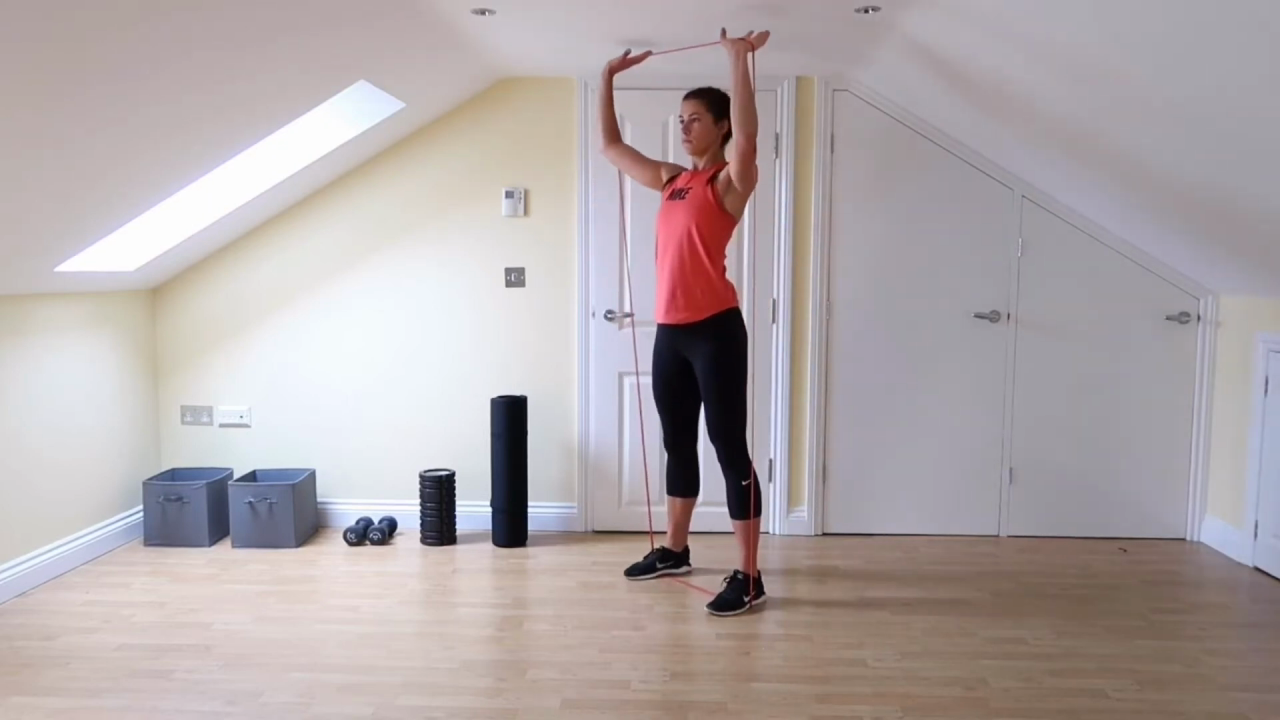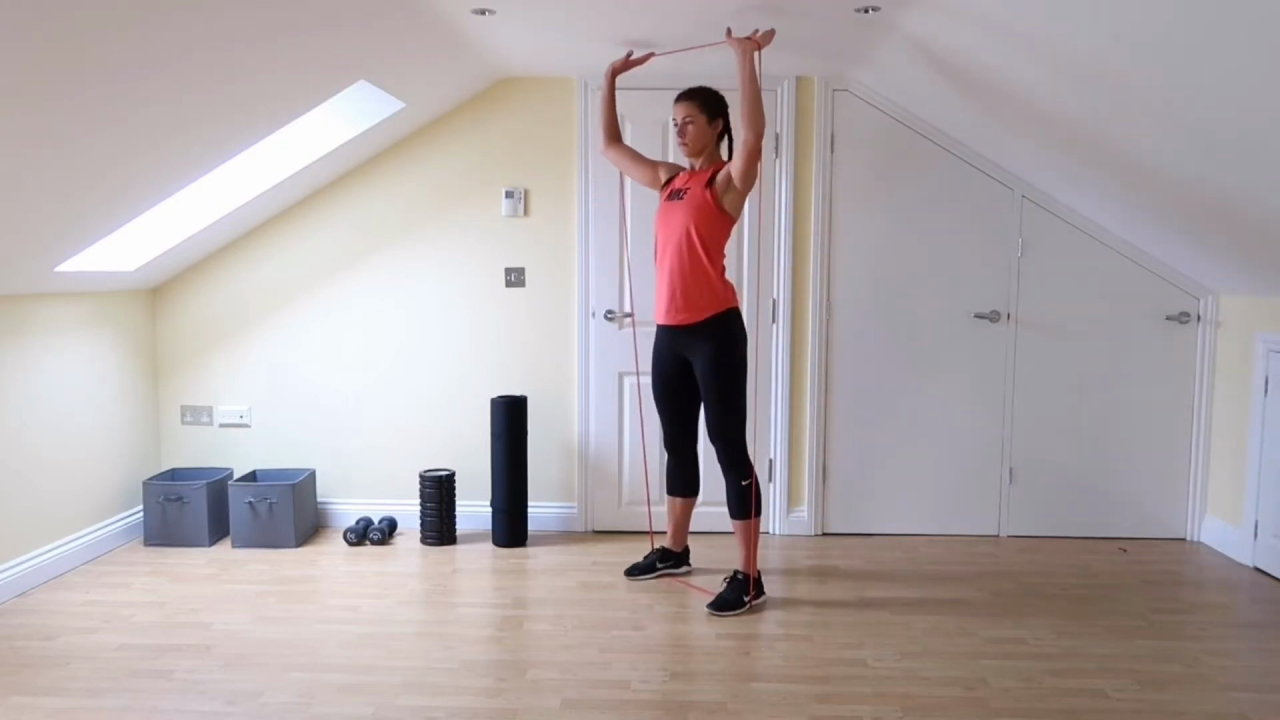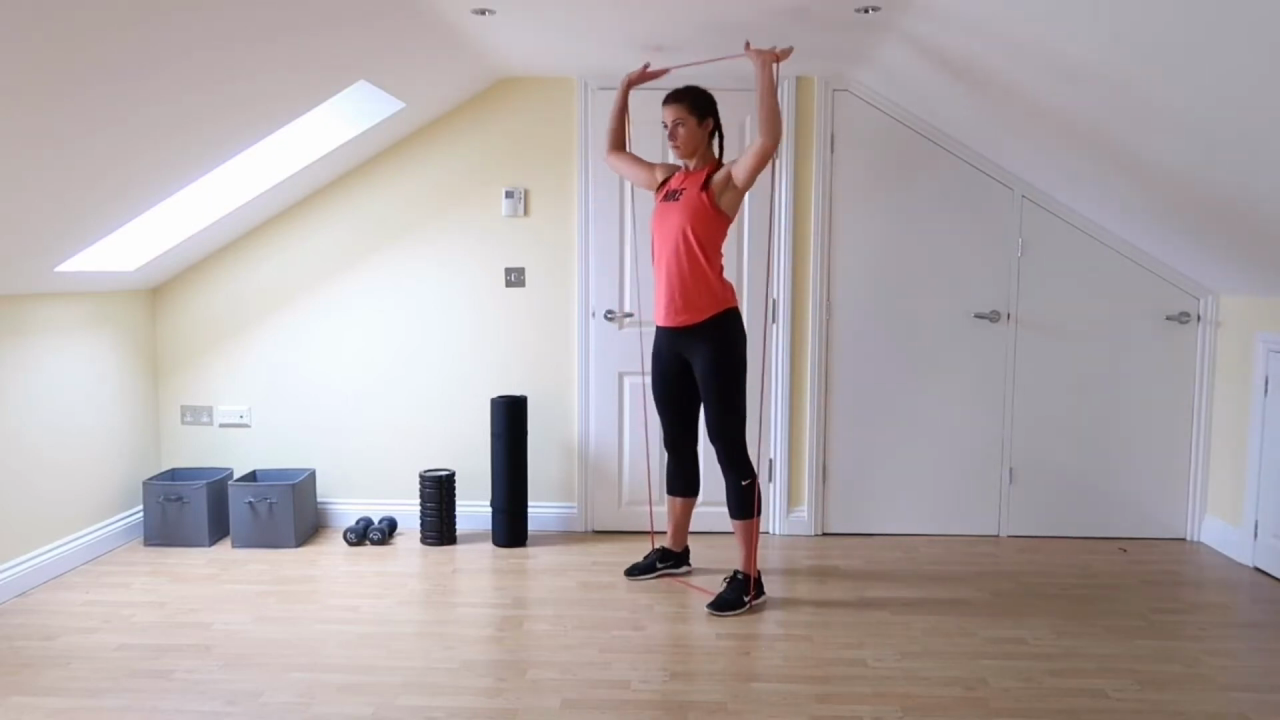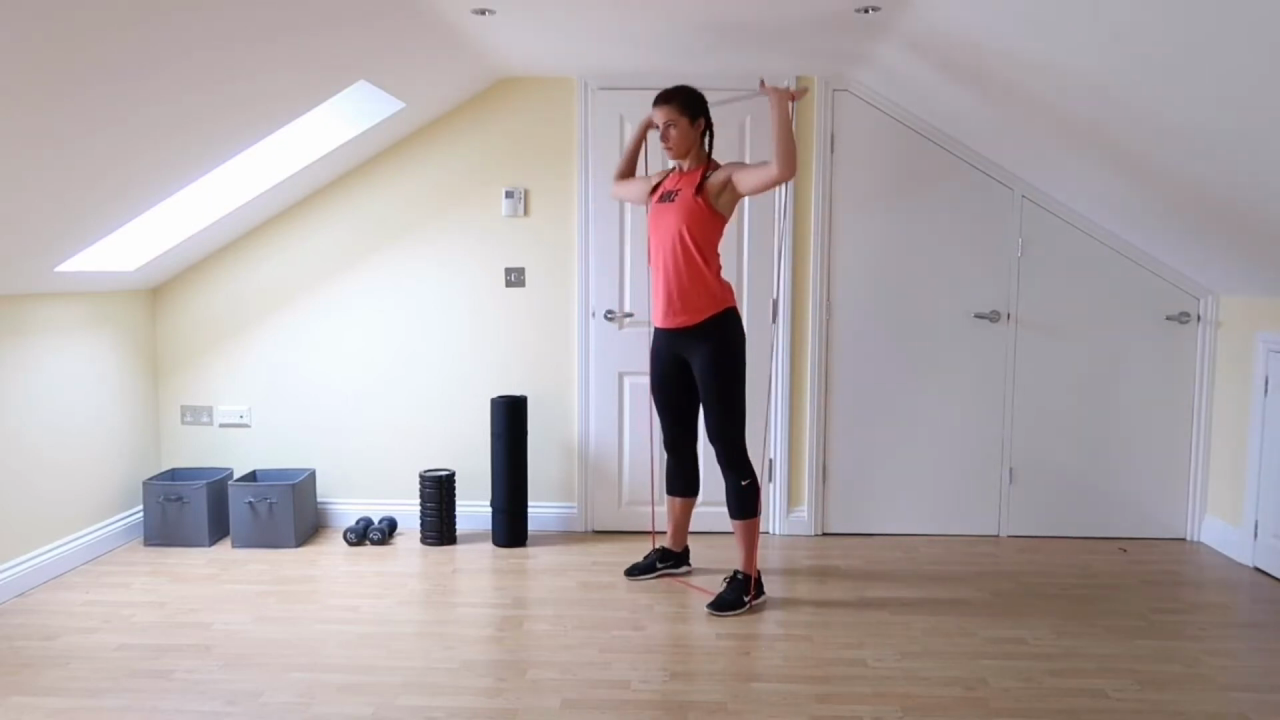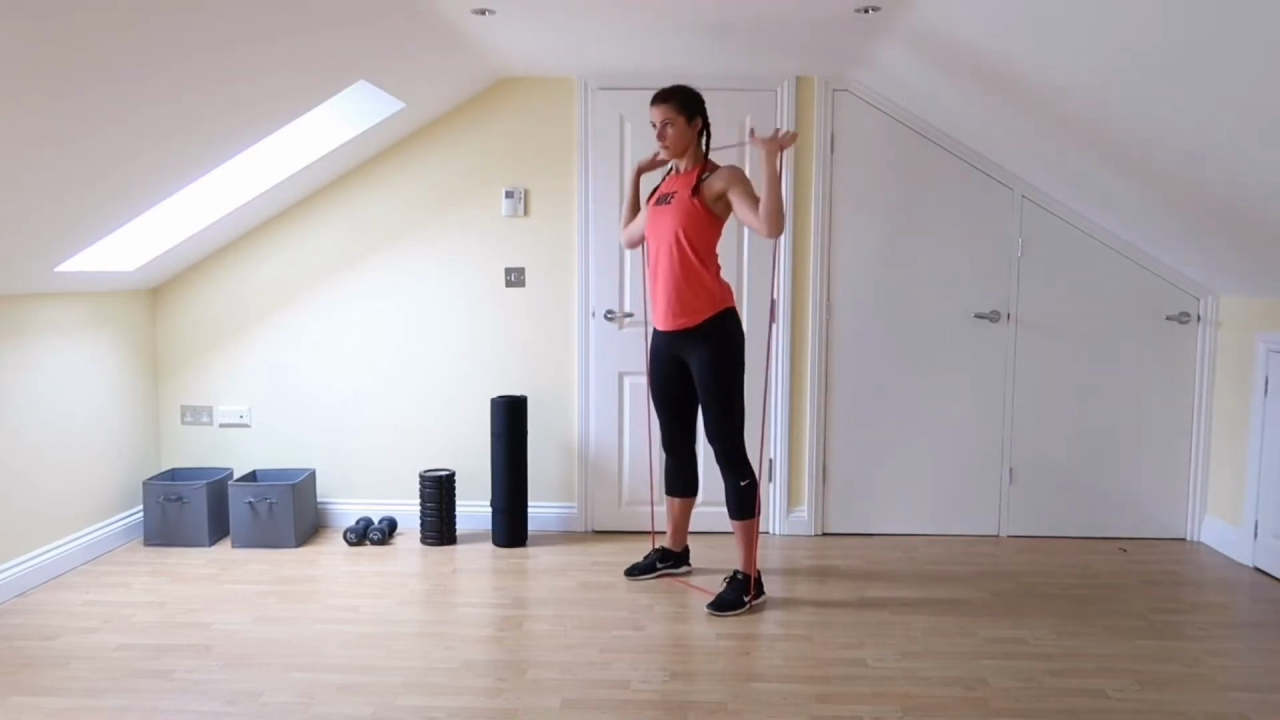
dt=0.2s
person 1, frame 1
left shoulder: (733, 180)
right shoulder: (670, 179)
left elbow: (748, 136)
right elbow: (610, 145)
left wrist: (739, 59)
right wrist: (609, 78)
left hip: (715, 331)
right hip: (670, 332)
left knee: (729, 448)
right knee: (678, 443)
left ankle: (748, 576)
right ankle: (674, 549)
person 1, frame 2
left shoulder: (730, 179)
right shoulder: (667, 178)
left elbow: (754, 134)
right elbow: (610, 144)
left wrist: (746, 58)
right wrist: (612, 78)
left hip: (714, 330)
right hip: (669, 331)
left knee: (729, 448)
right knee: (677, 443)
left ankle: (748, 576)
right ankle: (674, 549)
person 1, frame 3
left shoulder: (726, 179)
right shoulder: (664, 179)
left elbow: (767, 141)
right elbow: (613, 152)
left wrist: (764, 70)
right wrist: (627, 89)
left hip: (713, 330)
right hip: (669, 332)
left knee: (728, 447)
right knee: (677, 443)
left ankle: (748, 576)
right ankle: (675, 548)
person 1, frame 4
left shoulder: (722, 179)
right shoulder: (661, 182)
left elbow: (782, 169)
right elbow: (618, 185)
left wrist: (779, 106)
right wrist: (641, 128)
left hip: (712, 331)
right hip: (667, 333)
left knee: (728, 448)
right knee: (677, 444)
left ankle: (748, 576)
right ankle: (674, 549)
person 1, frame 5
left shoulder: (721, 180)
right shoulder: (661, 186)
left elbow: (770, 226)
right elbow: (628, 237)
left wrist: (769, 160)
right wrist: (637, 174)
left hip: (711, 331)
right hip: (666, 334)
left knee: (727, 448)
right knee: (675, 444)
left ankle: (748, 576)
right ankle: (674, 549)
